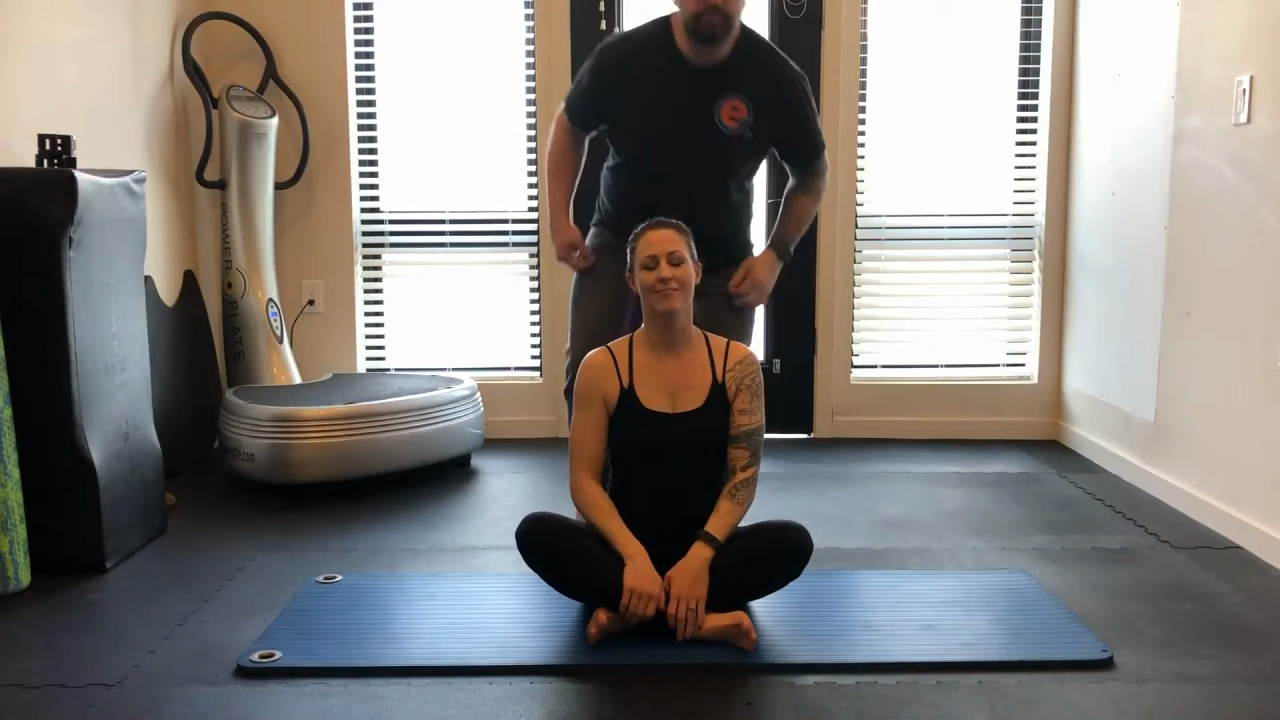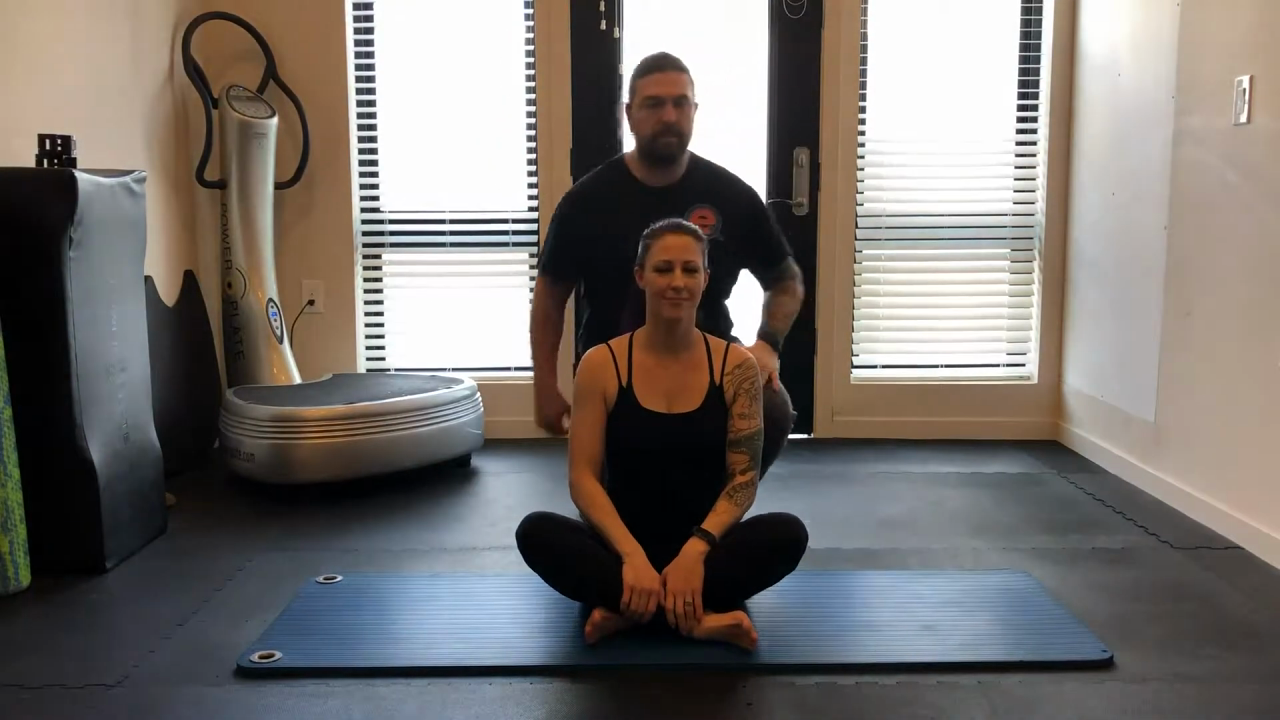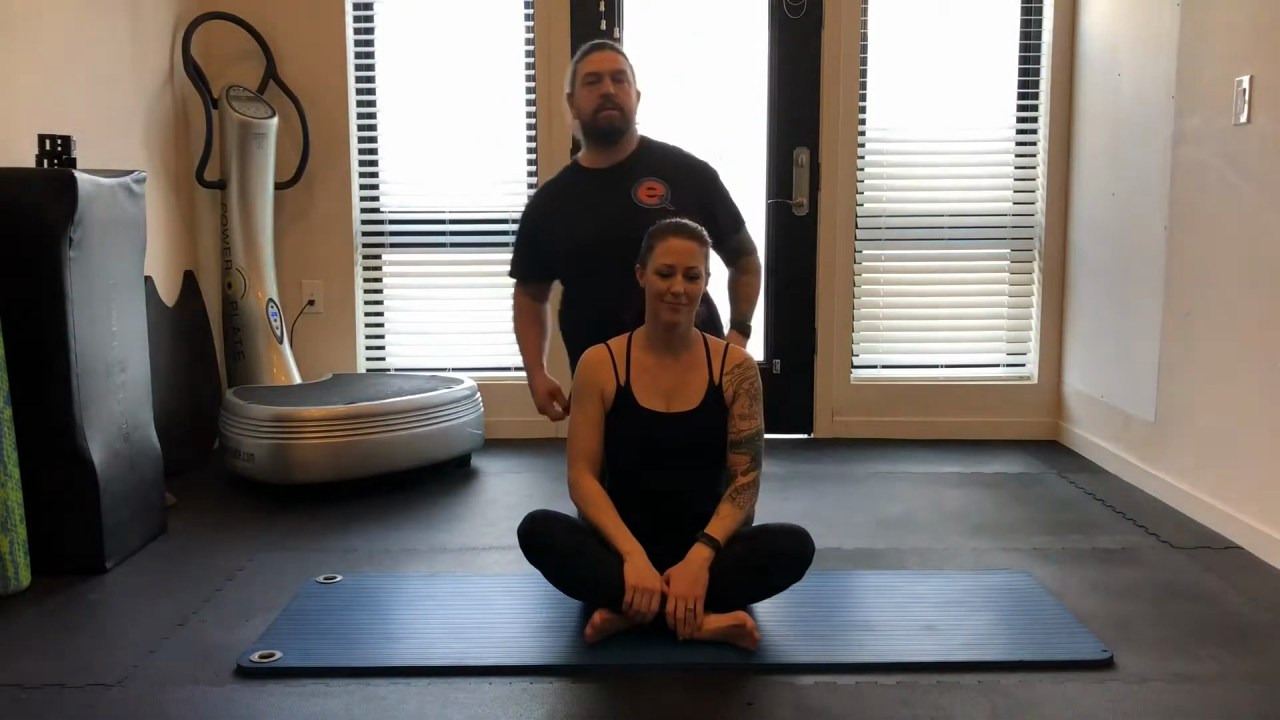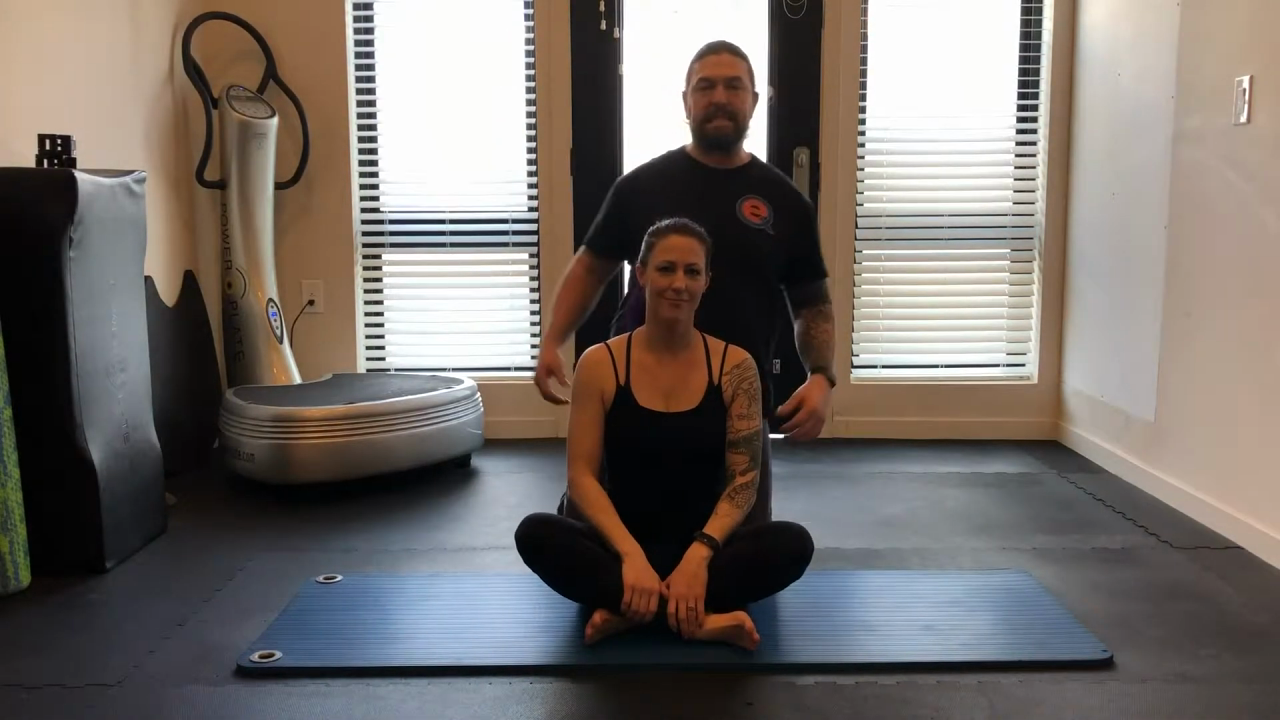
dt=0.7s
person 1, frame 1
left shoulder: (737, 363)
right shoulder: (602, 367)
left elbow: (744, 475)
right elbow: (584, 482)
left wrist: (700, 555)
right wrist: (635, 558)
left hip: (706, 548)
right hip: (626, 549)
left knee: (792, 542)
right knee: (536, 533)
left ankle: (632, 610)
right ankle: (700, 618)
person 1, frame 2
left shoulder: (737, 366)
right shoulder: (600, 365)
left elbow: (744, 478)
right elbow: (583, 478)
left wrist: (696, 549)
right wrist: (633, 556)
left hip: (705, 549)
right hip: (624, 547)
left knee: (788, 533)
right knee: (536, 532)
left ankle: (630, 609)
right ankle: (700, 618)
person 1, frame 3
left shoulder: (736, 367)
right shoulder: (599, 364)
left elbow: (745, 480)
right elbow: (582, 477)
left wrist: (700, 556)
right wrist: (633, 555)
left hip: (704, 549)
right hip: (624, 549)
left knee: (794, 546)
right knee: (537, 530)
left ankle: (631, 610)
right ankle: (702, 619)
person 1, frame 4
left shoulder: (735, 367)
right shoulder: (599, 364)
left elbow: (744, 479)
right elbow: (582, 477)
left wrist: (699, 554)
right wrist: (631, 555)
left hip: (705, 549)
right hip: (624, 547)
left knee: (793, 543)
right knee: (535, 534)
left ankle: (627, 610)
right ankle: (702, 618)
person 2, frame 1
left shoulder: (778, 79)
right shoulder: (622, 57)
left elbow: (810, 176)
right elbow: (569, 126)
left wrist: (775, 255)
right wrist: (559, 221)
left hip: (720, 260)
right hip: (621, 240)
person 2, frame 2
left shoulder: (731, 196)
right shoulder: (587, 201)
left elbow: (786, 281)
right elbow: (550, 292)
left wrist: (767, 344)
right wrist: (546, 388)
left knee: (772, 411)
person 2, frame 3
left shoulder: (687, 175)
right shoulder: (550, 203)
left elbow: (744, 257)
right elbow: (530, 293)
left wrist: (739, 333)
right wrist: (536, 374)
person 2, frame 4
left shoulder: (783, 201)
right shoulder: (643, 185)
left elbow: (813, 306)
right elbow: (592, 267)
left wrist: (821, 378)
right wrist: (552, 342)
